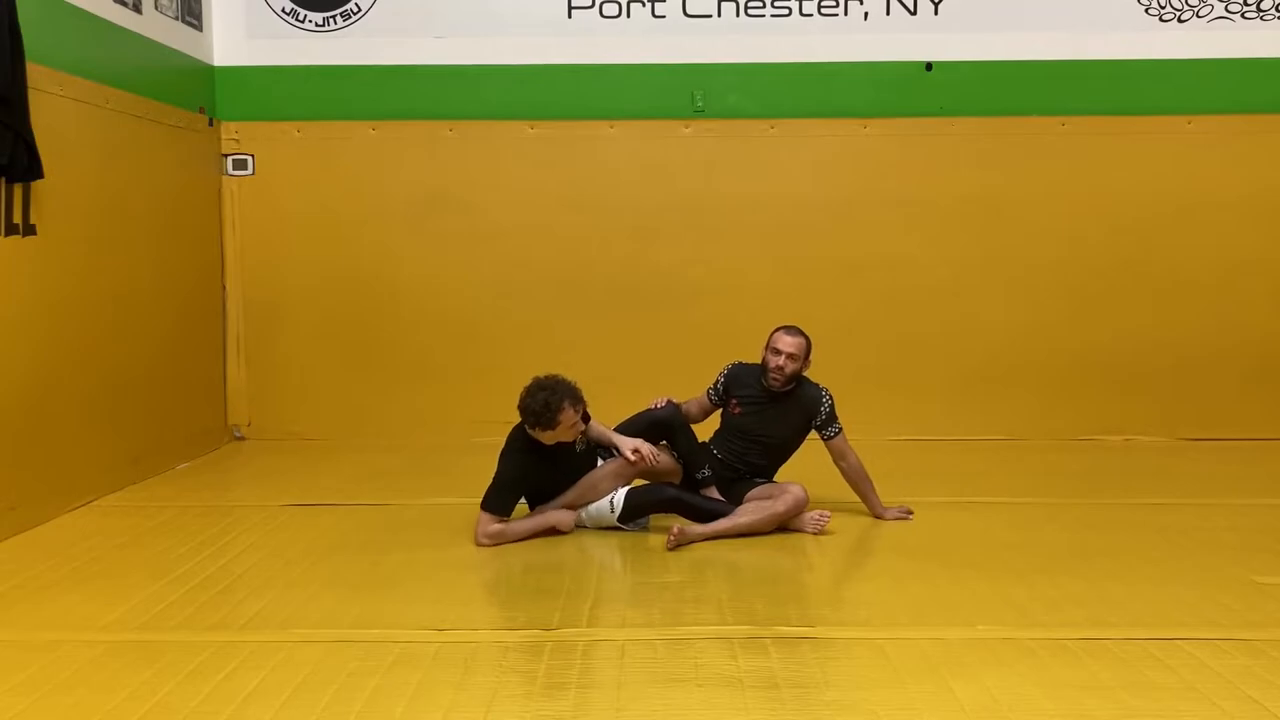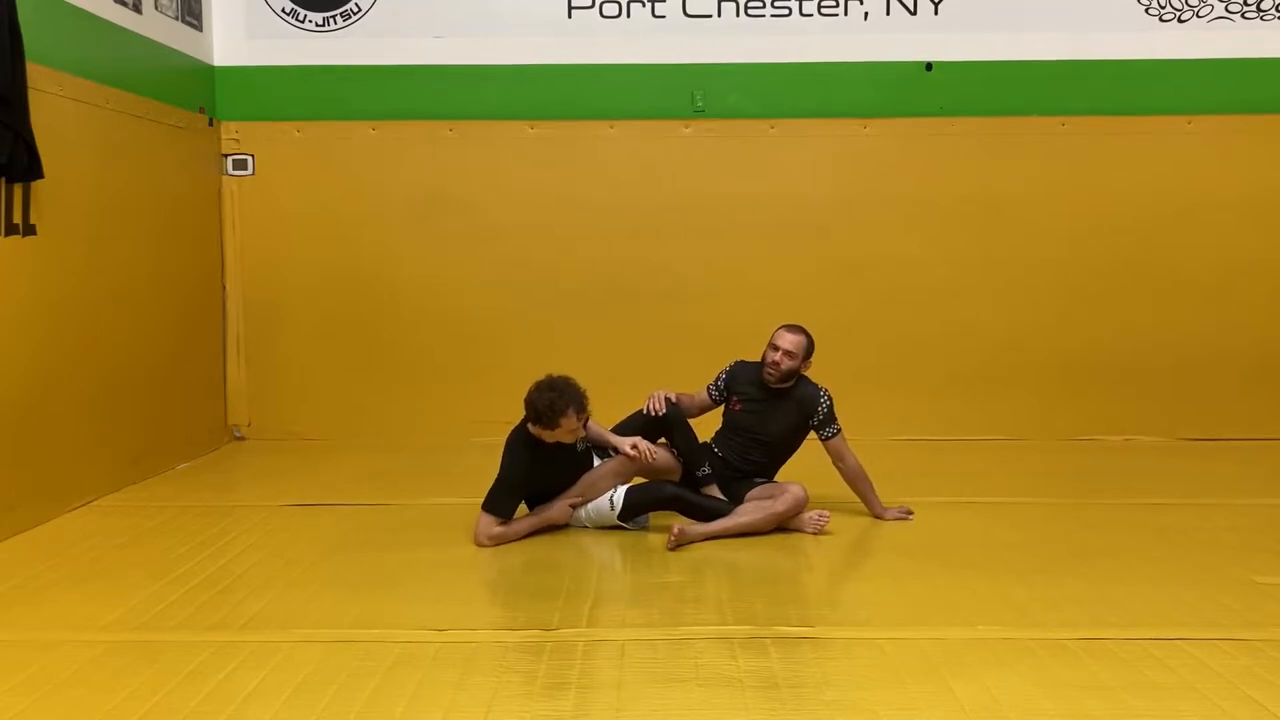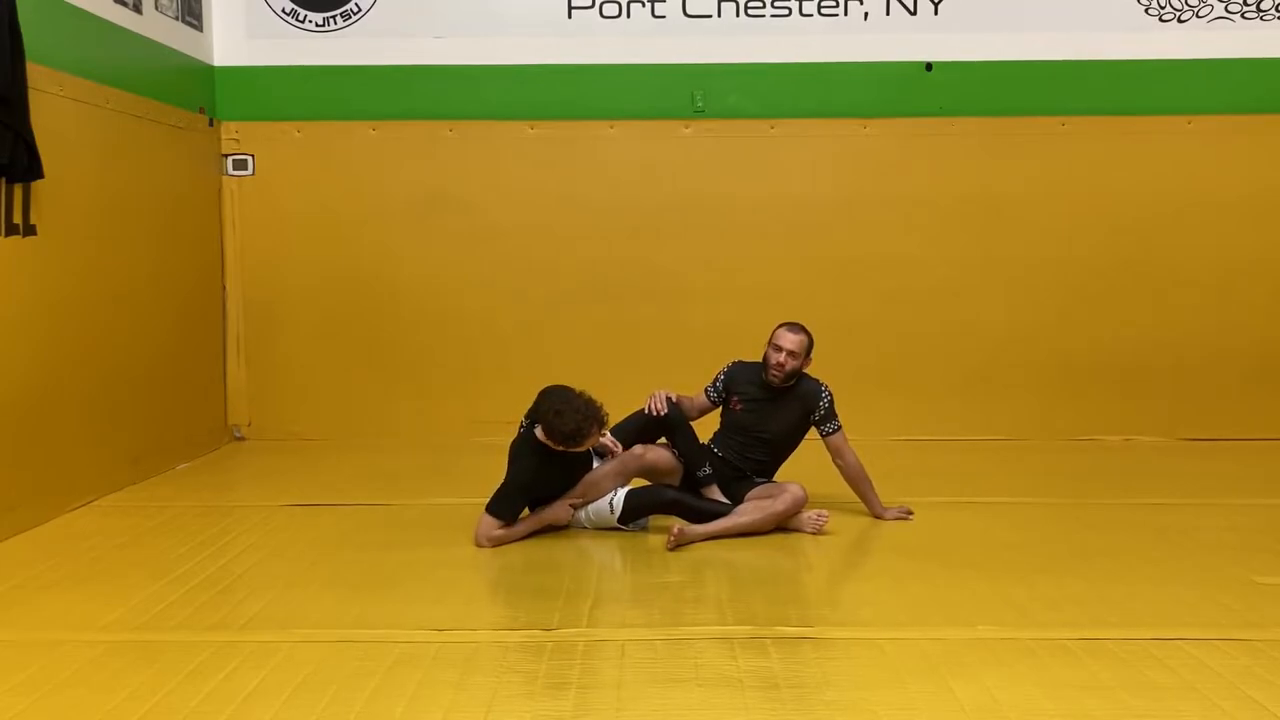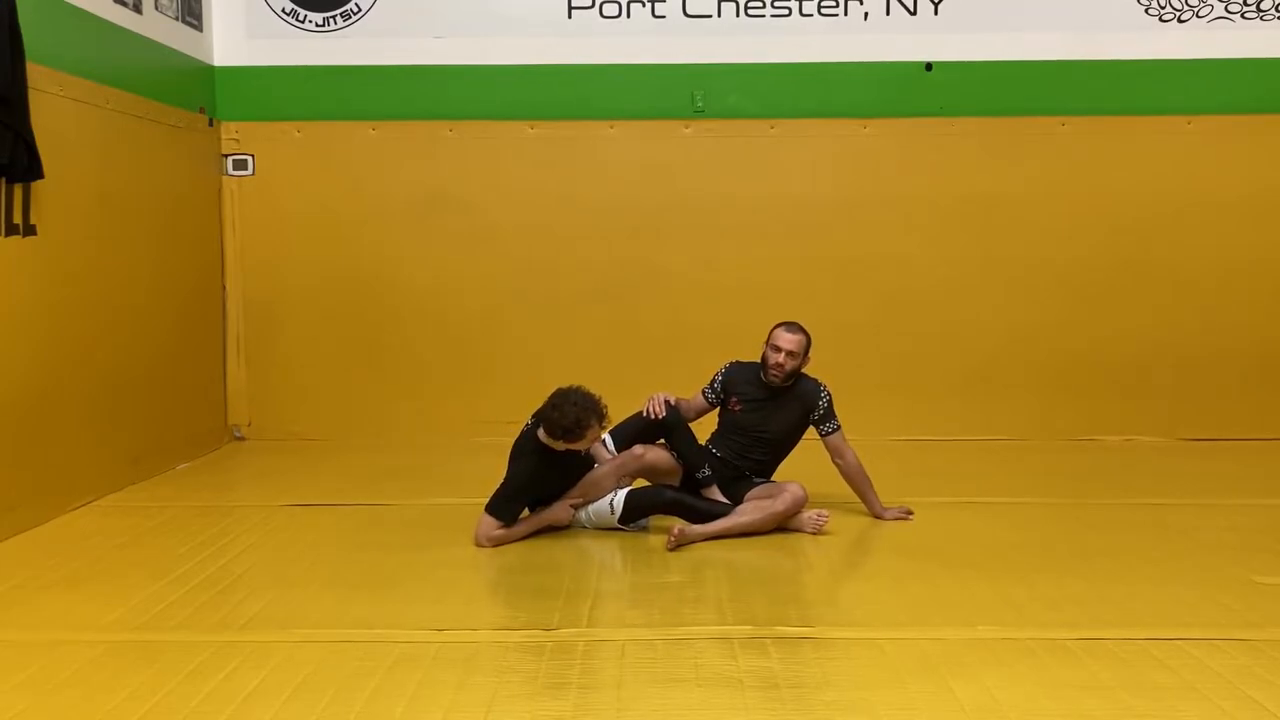
dt=1s
person 1, frame 1
left shoulder: (815, 399)
right shoulder: (736, 374)
left elbow: (843, 458)
right elbow: (700, 409)
left wrist: (878, 509)
right wrist: (674, 408)
left hip: (748, 487)
left knee: (796, 496)
left ankle: (698, 531)
person 1, frame 2
left shoulder: (813, 398)
right shoulder: (738, 372)
left elbow: (842, 459)
right elbow: (695, 406)
left wrist: (878, 509)
right wrist: (672, 398)
left hip: (749, 486)
right hip: (707, 467)
left knee: (795, 496)
left ankle: (699, 531)
person 1, frame 3
left shoulder: (814, 395)
right shoulder: (736, 373)
left elbow: (842, 457)
right elbow: (694, 409)
left wrist: (878, 509)
right wrist: (673, 400)
left hip: (749, 486)
right hip: (707, 467)
left knee: (795, 495)
left ankle: (697, 532)
person 1, frame 4
left shoulder: (812, 395)
right shoulder: (734, 374)
left elbow: (842, 456)
right elbow: (691, 411)
left wrist: (878, 509)
right wrist: (669, 403)
left hip: (748, 486)
right hip: (707, 468)
left knee: (795, 495)
left ankle: (698, 531)
person 2, frame 1
left shoulder: (566, 411)
right shoulder: (518, 462)
right elbow: (485, 533)
left wrist: (619, 440)
right wrist: (551, 518)
left hip: (596, 460)
right hip: (577, 506)
left knee: (668, 418)
right knee: (668, 493)
person 2, frame 2
left shoulder: (564, 415)
right shoulder: (521, 463)
right elbow: (484, 535)
left wrist: (617, 440)
right wrist: (548, 516)
left hip: (592, 460)
right hip: (575, 506)
left knee: (668, 416)
right knee: (666, 492)
left ankle: (709, 491)
person 2, frame 3
left shoulder: (557, 401)
right shoulder: (527, 469)
right elbow: (485, 536)
left wrist: (599, 441)
right wrist: (547, 516)
left hip: (591, 462)
right hip: (575, 505)
left knee: (668, 416)
right knee: (664, 496)
person 2, frame 4
left shoulder: (556, 416)
right shoulder: (528, 469)
right elbow: (485, 535)
left wrist: (608, 460)
right wrist: (547, 516)
left hip: (589, 467)
right hip: (576, 505)
right knee: (664, 497)
